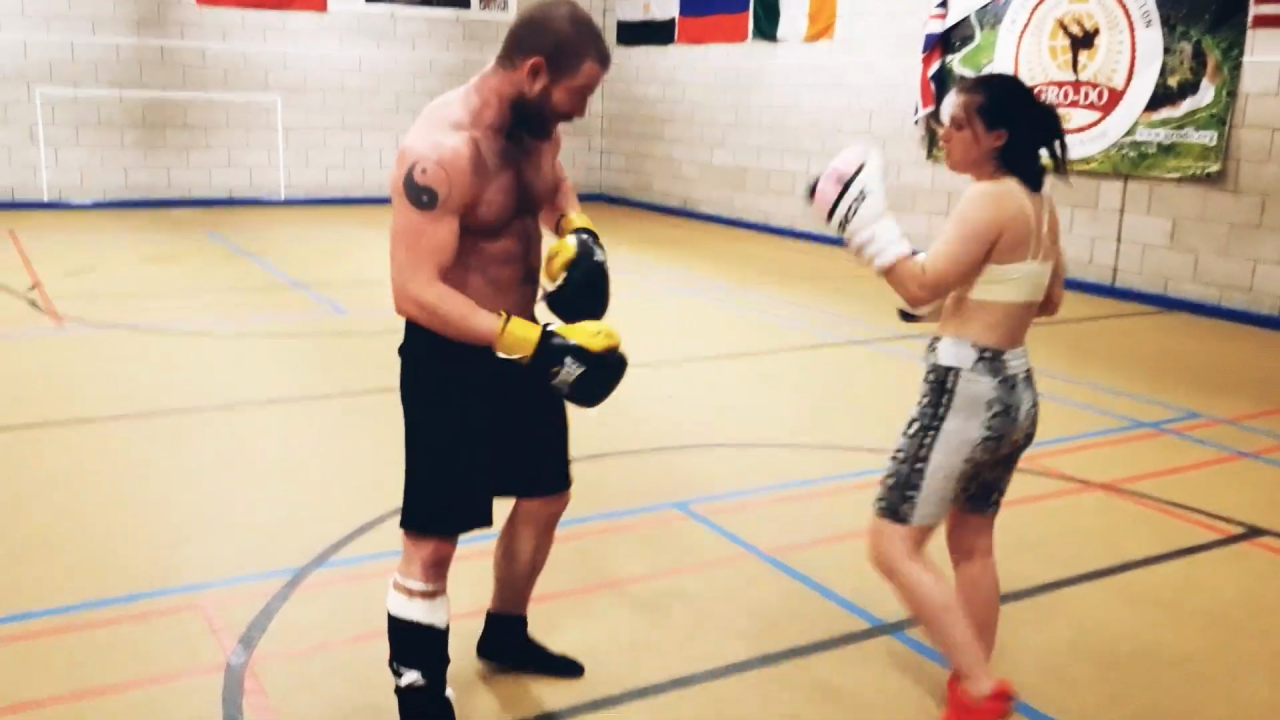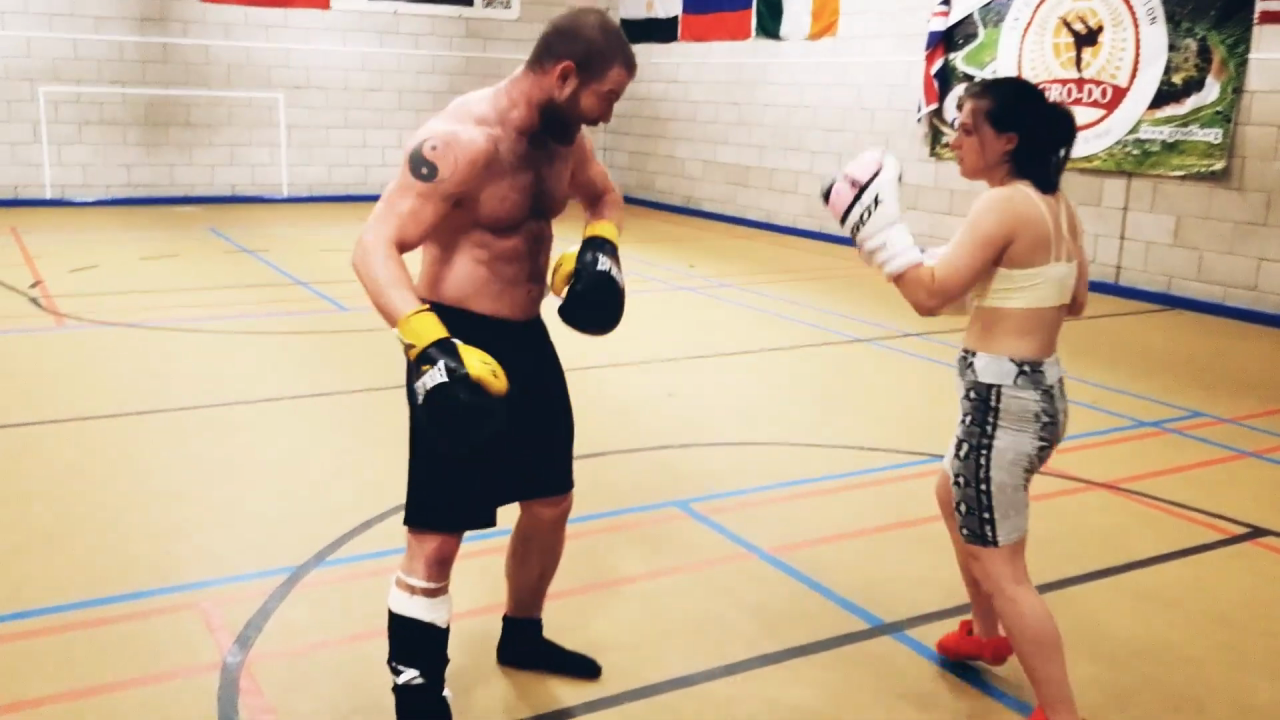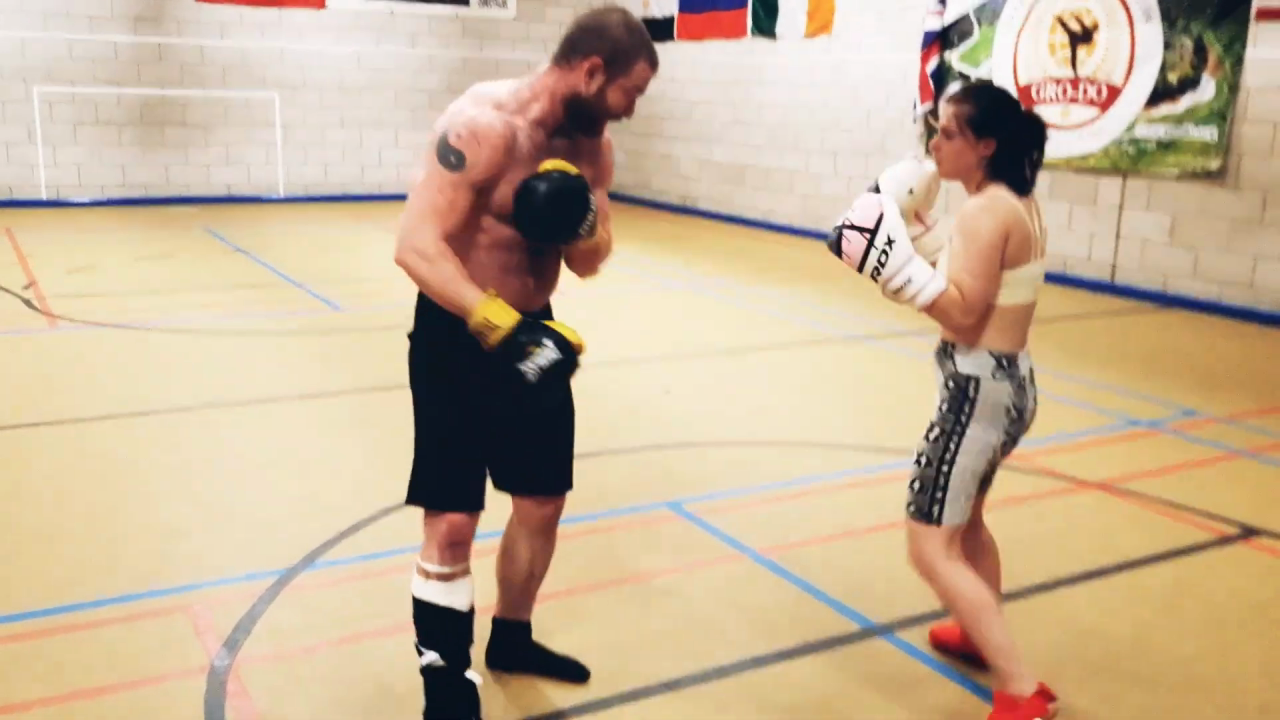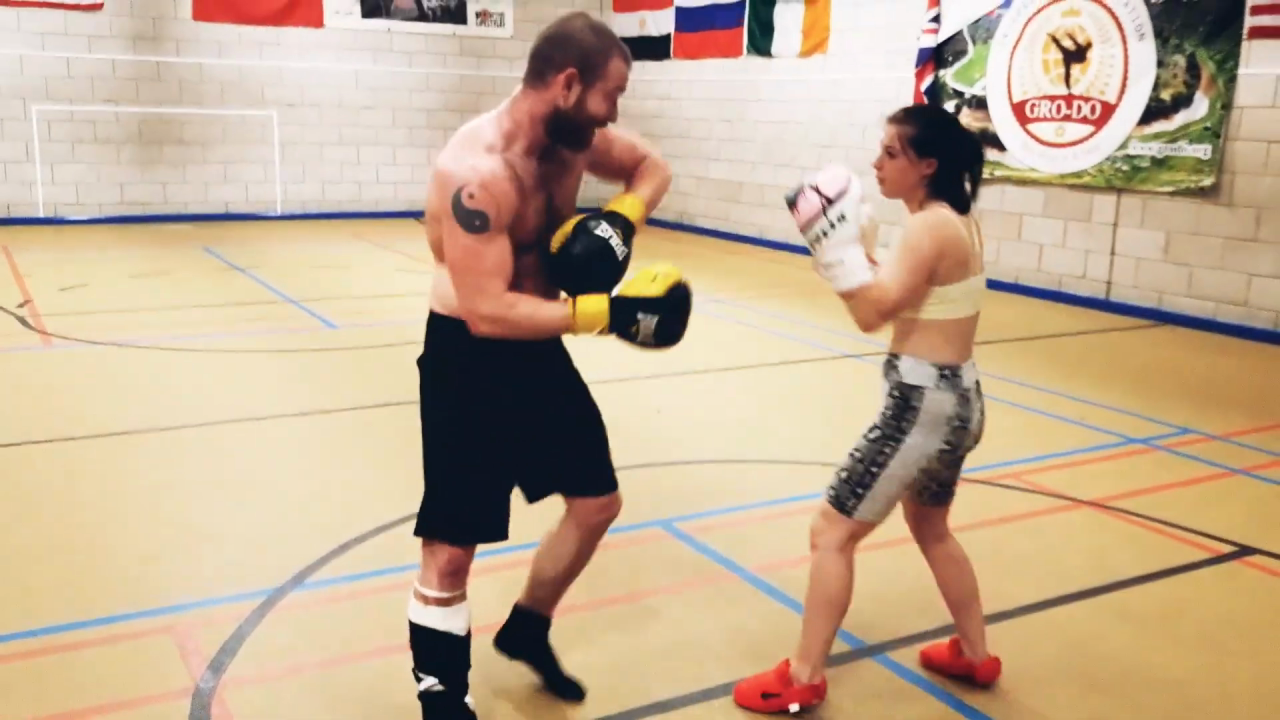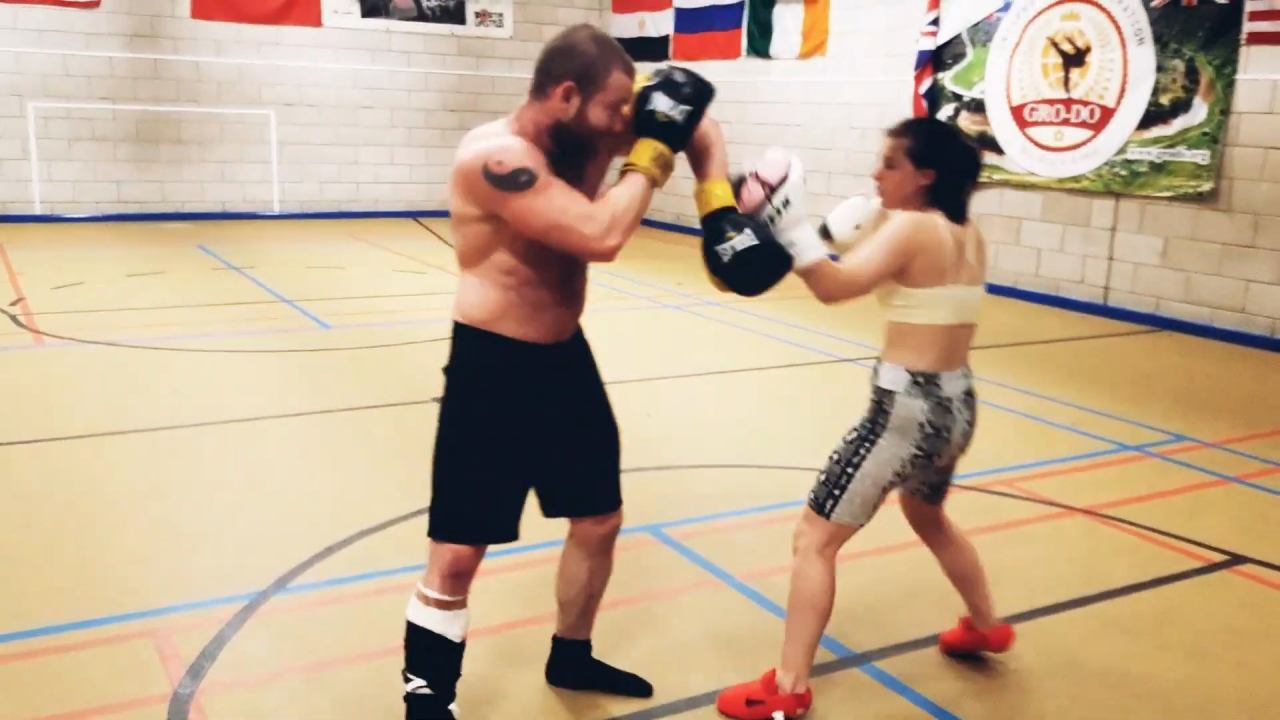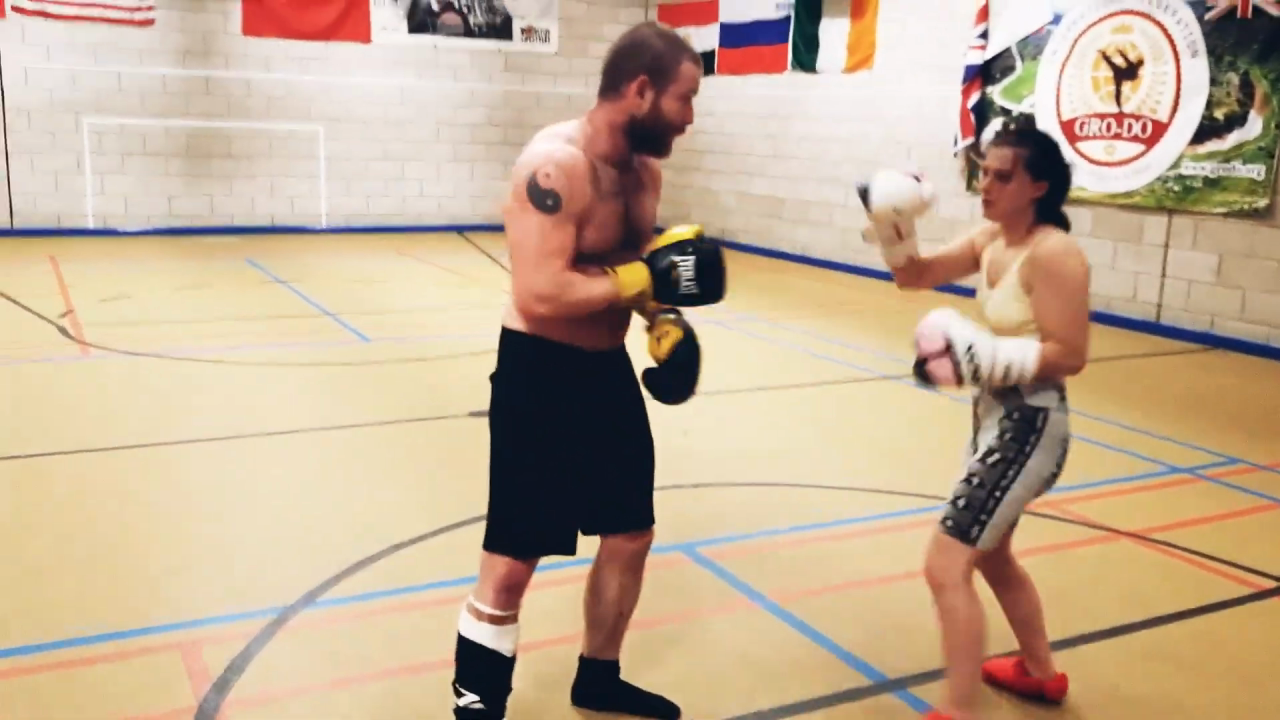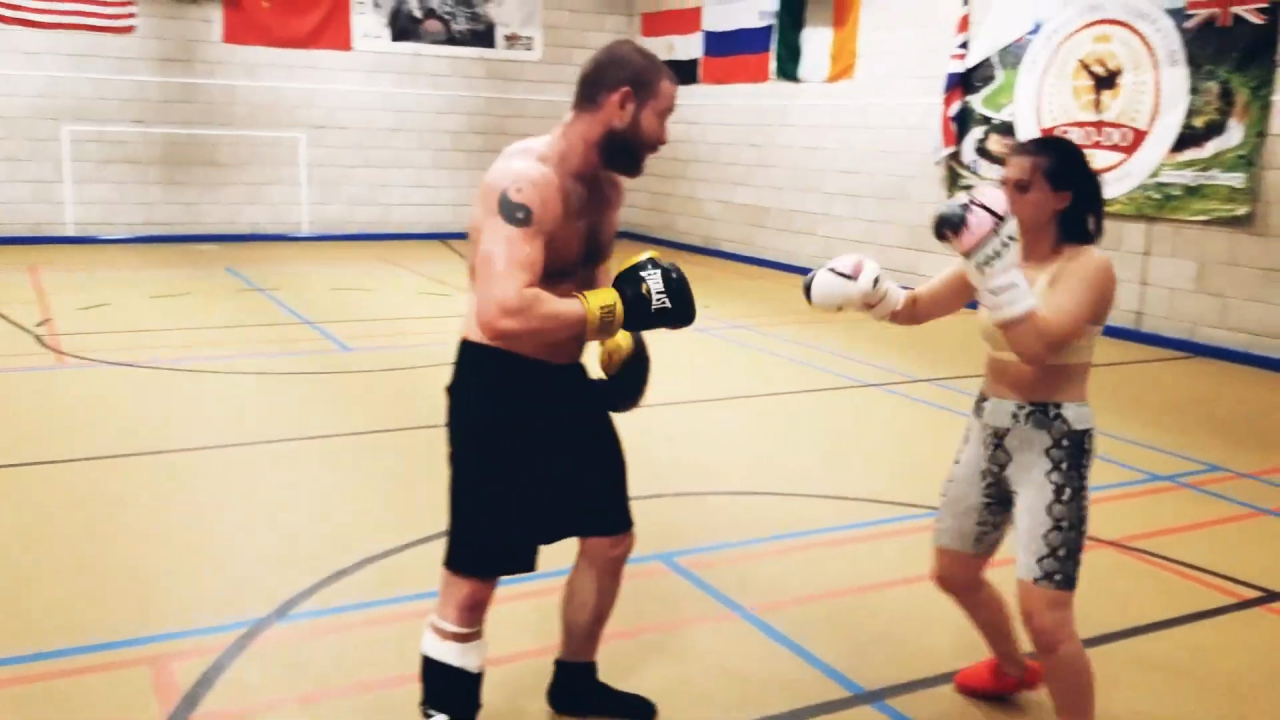
dt=0.3s
person 1, frame 1
left shoulder: (538, 127)
right shoulder: (444, 149)
right elbow: (416, 291)
left wrist: (577, 235)
right wrist: (532, 346)
left hip: (520, 340)
right hip: (456, 354)
left knee: (543, 496)
right knee: (433, 540)
left ankle: (505, 633)
person 1, frame 2
left shoulder: (564, 135)
right shoulder: (461, 139)
left elbow: (603, 195)
right elbow: (373, 250)
left wrist: (599, 246)
right wrist: (430, 344)
left hip: (529, 338)
right hip: (457, 348)
left knee: (550, 505)
right knee: (436, 540)
left ankle: (522, 635)
person 1, frame 3
left shoulder: (589, 144)
right shoulder: (480, 123)
left elbow: (590, 262)
right elbow: (417, 247)
left wrist: (584, 218)
right wrist: (502, 329)
left hip: (533, 338)
right hip: (459, 336)
left knee: (543, 503)
right knee: (451, 523)
left ankle: (512, 638)
person 1, frame 4
left shoulder: (575, 134)
right shoulder: (478, 170)
left elbow: (653, 166)
right elbow: (484, 311)
left wrist: (619, 221)
right wrist: (611, 313)
left hip: (540, 351)
right hip: (468, 361)
left knee: (596, 500)
right knee: (451, 550)
left ankle: (527, 627)
person 1, frame 5
left shoulder: (594, 136)
right shoulder: (489, 159)
left elbow: (698, 122)
right elbow: (600, 235)
left wrist: (724, 208)
right wrist: (653, 147)
left hip: (565, 358)
right hip: (491, 369)
left knee: (598, 522)
right knee: (456, 552)
left ankle: (572, 657)
person 1, frame 6
left shoulder: (644, 166)
right shoulder: (556, 165)
right elbow: (538, 296)
left wrist: (665, 314)
right wrist: (645, 277)
left hip: (608, 371)
right hip: (538, 374)
left knee: (630, 539)
right knee: (509, 566)
person 1, frame 7
left shoulder: (605, 186)
right shoulder: (528, 180)
right elbow: (503, 313)
left wrist: (614, 331)
right wrist: (617, 306)
left hip: (567, 383)
right hip: (498, 389)
left knee: (609, 540)
right knee: (474, 580)
person 2, frame 1
left shoulder: (990, 200)
right shoulder: (1039, 205)
left elbow: (921, 283)
right elbow: (1049, 300)
left wrist: (860, 217)
left hip: (964, 392)
right hip: (1011, 391)
left knee: (892, 548)
right knee: (972, 547)
person 2, frame 2
left shoulder: (1003, 207)
right shoulder: (1056, 206)
left elbow: (927, 295)
right elbow: (1075, 301)
left wrist: (873, 219)
left hip: (1001, 400)
right hip: (1038, 392)
left knee: (999, 572)
right knee: (952, 497)
right ankle: (986, 633)
person 2, frame 3
left shoulder: (987, 210)
right shoulder: (1012, 203)
left elbow: (960, 317)
left wrist: (891, 257)
right wrist: (914, 236)
left hip: (976, 393)
right hip: (1000, 388)
left knee: (934, 554)
right knee: (961, 521)
right ankle: (979, 637)
person 2, frame 4
left shoulder: (928, 227)
right shoulder: (956, 221)
left elbow: (871, 313)
left wrist: (834, 239)
right wrist: (857, 249)
left hip: (920, 403)
right hip: (956, 399)
left knee: (830, 535)
right knee: (930, 528)
left ankle: (803, 679)
right ankle: (973, 653)
person 2, frame 5
left shoulder: (913, 228)
right shoulder: (962, 234)
left elbow: (835, 284)
left wrist: (784, 216)
right wrist: (858, 246)
left hip: (906, 407)
right hip: (950, 404)
left knee: (814, 542)
right knee: (926, 516)
right ankle: (986, 626)
person 2, frame 6
left shoulder: (1054, 255)
right shoulder: (991, 238)
left elbow: (1068, 358)
right elbow: (912, 275)
left wrist: (978, 356)
right wrist: (893, 226)
left hip: (1027, 425)
right hip: (998, 416)
left knee: (946, 566)
right knee: (990, 557)
right ankle: (1038, 670)
person 2, frame 7
left shoulder: (1090, 267)
right shoulder: (997, 254)
left elbow: (1035, 345)
right elbow: (912, 310)
left wrist: (994, 260)
right wrist: (869, 291)
left hip: (1053, 444)
right hip: (989, 429)
left knee: (1046, 615)
right knee: (954, 573)
right ankle: (1015, 665)
